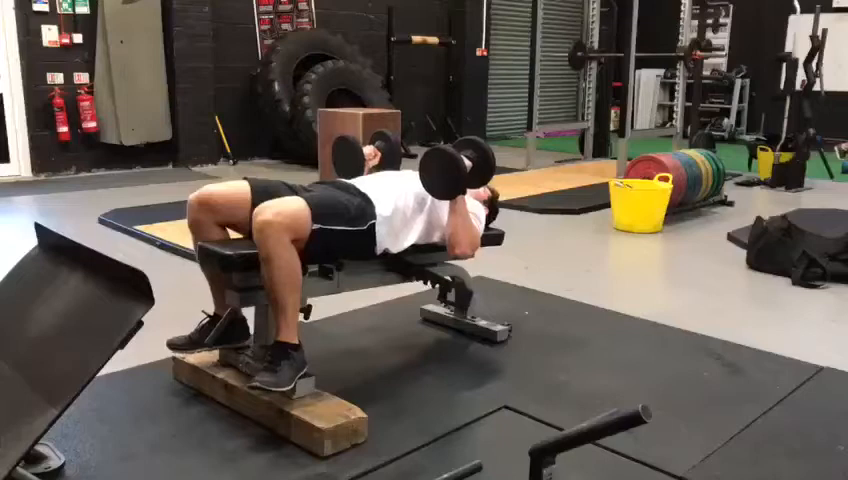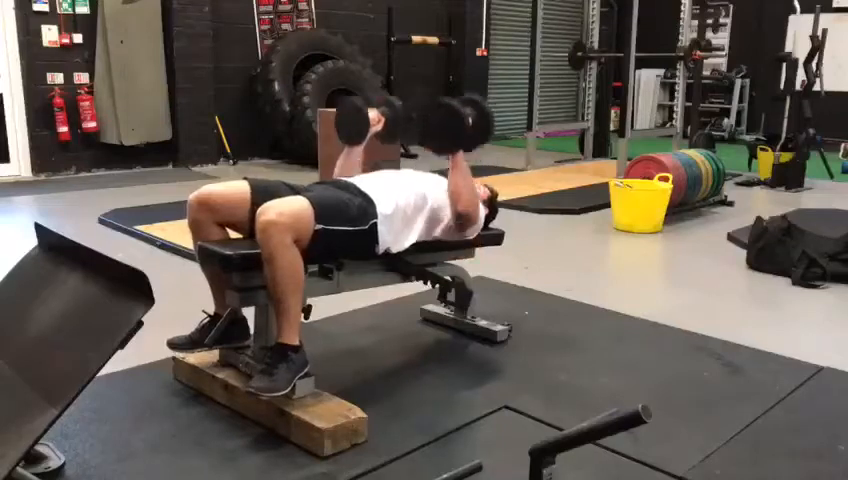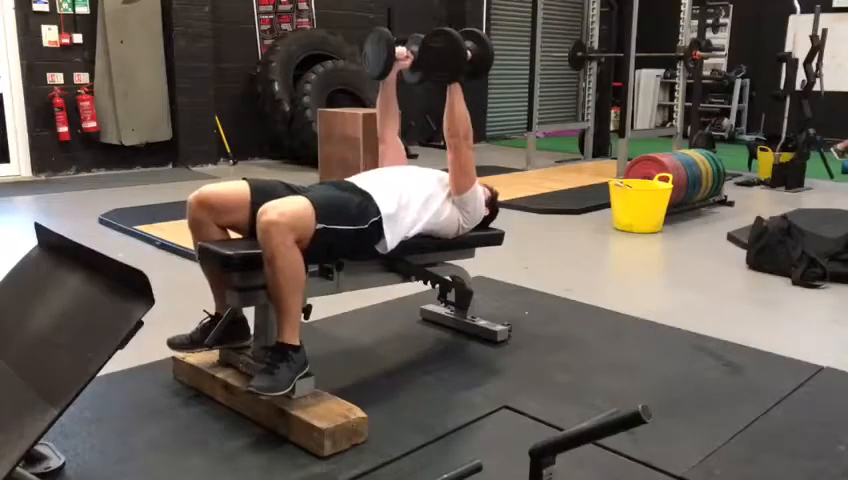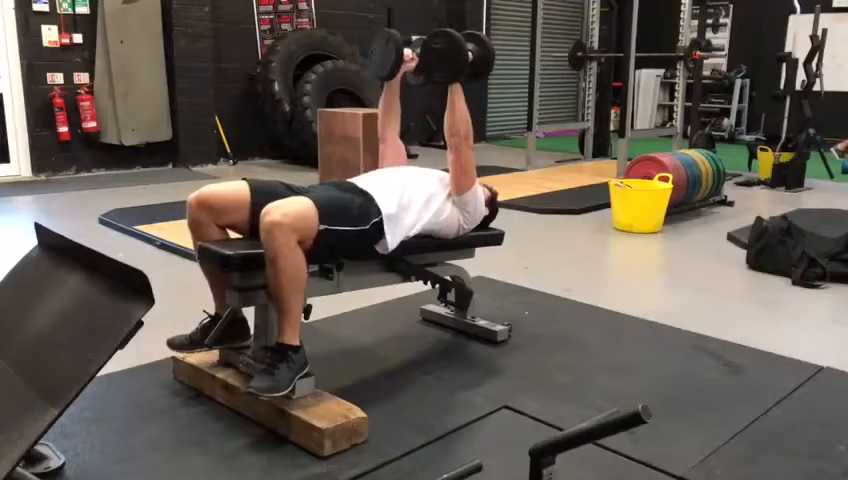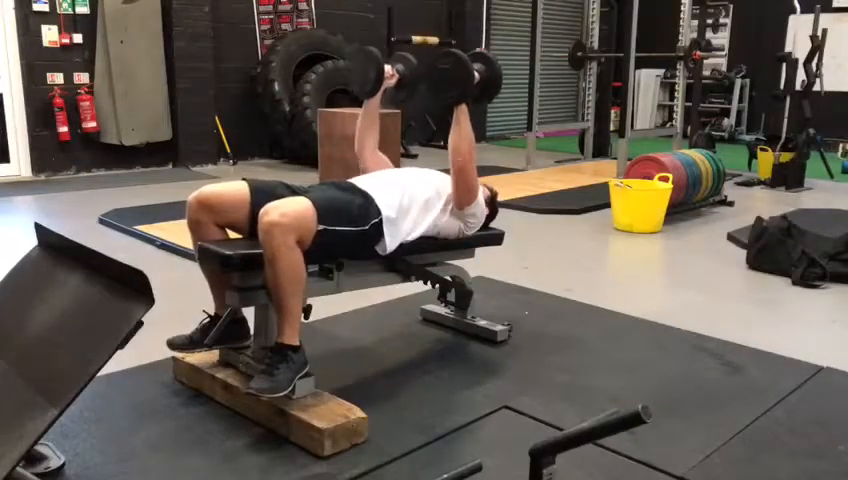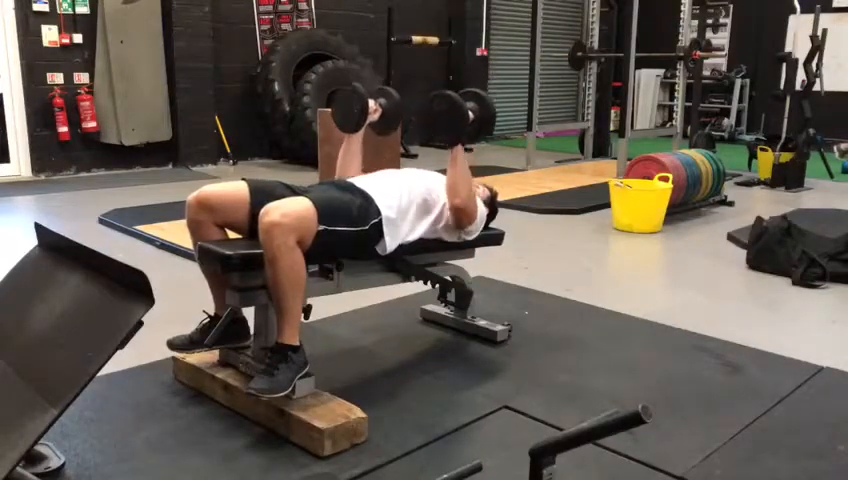
dt=0.5s
person 1, frame 1
left shoulder: (469, 209)
left elbow: (462, 249)
right wrist: (362, 167)
left hip: (365, 216)
left knee: (270, 220)
right knee: (203, 203)
left ankle: (288, 350)
right ankle: (227, 321)
person 1, frame 2
left shoulder: (469, 213)
right shoulder: (419, 187)
left elbow: (464, 210)
right elbow: (342, 179)
left wrist: (457, 151)
right wrist: (360, 138)
left hip: (367, 215)
left knee: (273, 219)
right knee: (203, 201)
left ankle: (289, 350)
right ankle: (227, 321)
person 1, frame 3
left shoulder: (465, 209)
right shoulder: (416, 181)
left elbow: (460, 144)
right elbow: (388, 133)
left wrist: (453, 81)
right wrist: (390, 73)
left hip: (367, 214)
left knee: (275, 222)
right knee: (203, 203)
left ankle: (290, 352)
right ankle: (228, 321)
person 1, frame 4
left shoulder: (465, 211)
right shoulder: (419, 184)
left elbow: (460, 145)
right elbow: (388, 135)
left wrist: (455, 82)
right wrist: (395, 75)
left hip: (370, 215)
right hip: (331, 193)
left knee: (278, 222)
right knee: (203, 204)
left ankle: (290, 352)
right ankle: (228, 322)
person 1, frame 5
left shoulder: (467, 214)
right shoulder: (419, 187)
left elbow: (463, 162)
right elbow: (366, 149)
left wrist: (460, 103)
right wrist: (376, 90)
left hip: (368, 214)
left knee: (276, 222)
right knee: (202, 203)
left ankle: (289, 352)
right ankle: (228, 321)
person 1, frame 6
left shoulder: (469, 217)
right shoulder: (424, 185)
left elbow: (459, 203)
right elbow: (347, 176)
left wrist: (457, 142)
right wrist: (359, 125)
left hip: (370, 214)
left knee: (277, 223)
right knee: (202, 203)
left ankle: (290, 352)
right ankle: (228, 322)
